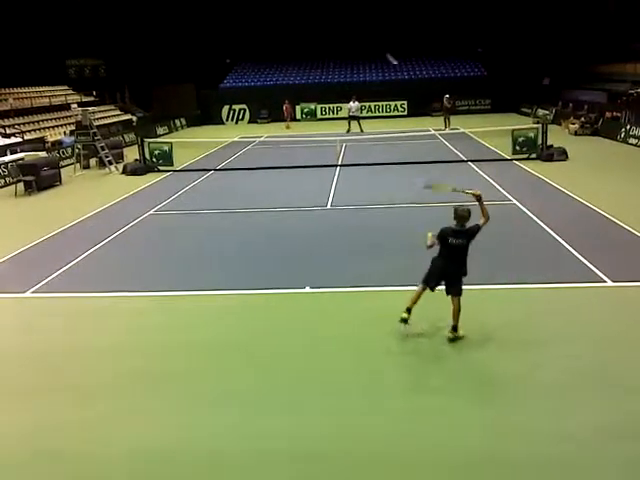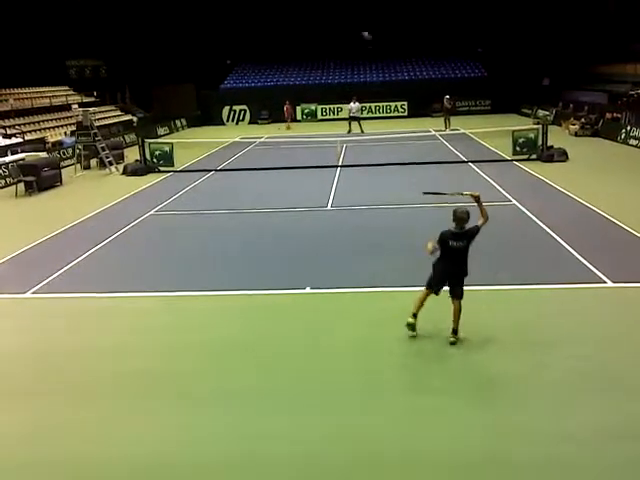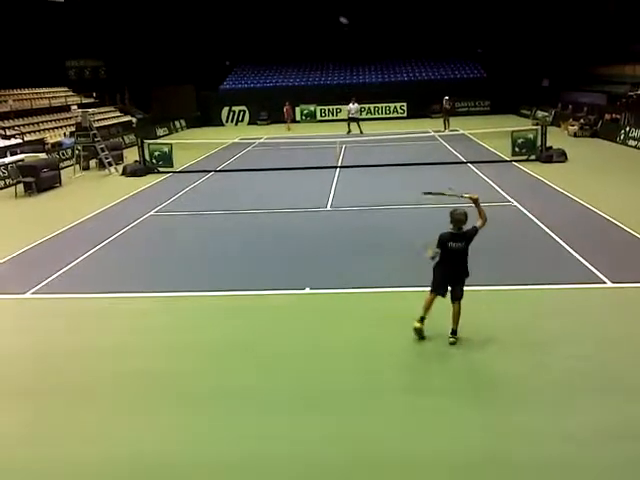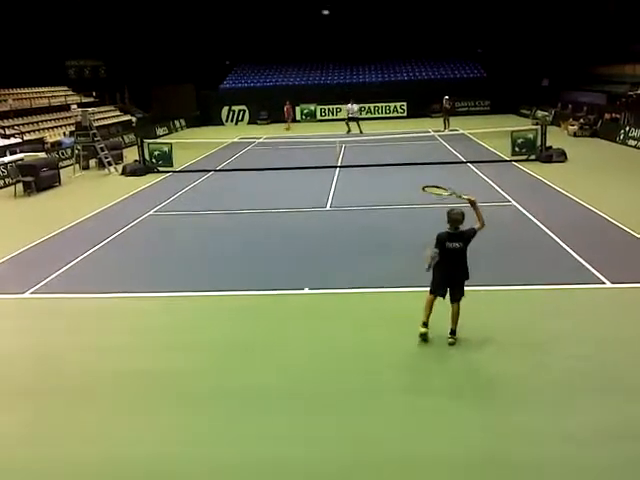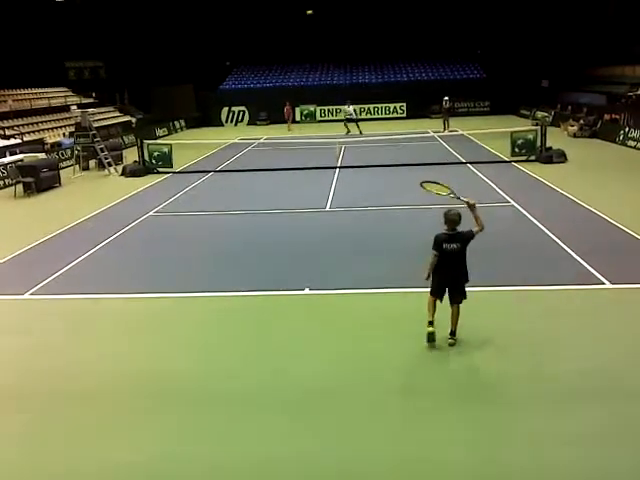
dt=0.1s
person 1, frame 1
left shoulder: (445, 231)
right shoulder: (470, 233)
left elbow: (430, 245)
right elbow: (485, 219)
left wrist: (429, 237)
right wrist: (480, 201)
left hip: (439, 265)
right hip: (456, 270)
left knee: (423, 287)
right knee: (456, 298)
left ankle: (407, 313)
right ankle: (454, 331)
person 1, frame 2
left shoulder: (445, 234)
right shoulder: (470, 234)
left elbow: (432, 252)
right elbow: (485, 219)
left wrist: (430, 246)
right wrist: (479, 202)
left hip: (441, 268)
right hip: (458, 272)
left knee: (427, 291)
right knee: (457, 301)
left ankle: (413, 318)
right ankle: (454, 334)
person 1, frame 3
left shoulder: (443, 237)
right shoulder: (468, 235)
left elbow: (435, 255)
right elbow: (483, 221)
left wrist: (430, 254)
right wrist: (477, 204)
left hip: (442, 271)
right hip: (459, 273)
left knee: (433, 294)
right knee: (456, 302)
left ankle: (420, 322)
right ankle: (453, 334)
person 1, frame 4
left shoulder: (441, 237)
right shoulder: (466, 235)
left elbow: (434, 256)
right elbow: (481, 224)
left wrist: (429, 265)
right wrist: (474, 206)
left hip: (441, 271)
right hip: (458, 273)
left knee: (432, 296)
right knee: (455, 303)
left ankle: (424, 326)
right ankle: (452, 334)
person 1, frame 5
left shoulder: (439, 238)
right shoulder: (464, 236)
left elbow: (434, 259)
right elbow: (481, 227)
left wrist: (429, 272)
right wrist: (473, 210)
left hip: (440, 274)
right hip: (458, 275)
left knee: (433, 297)
right knee: (455, 304)
left ankle: (431, 325)
right ankle: (452, 335)
